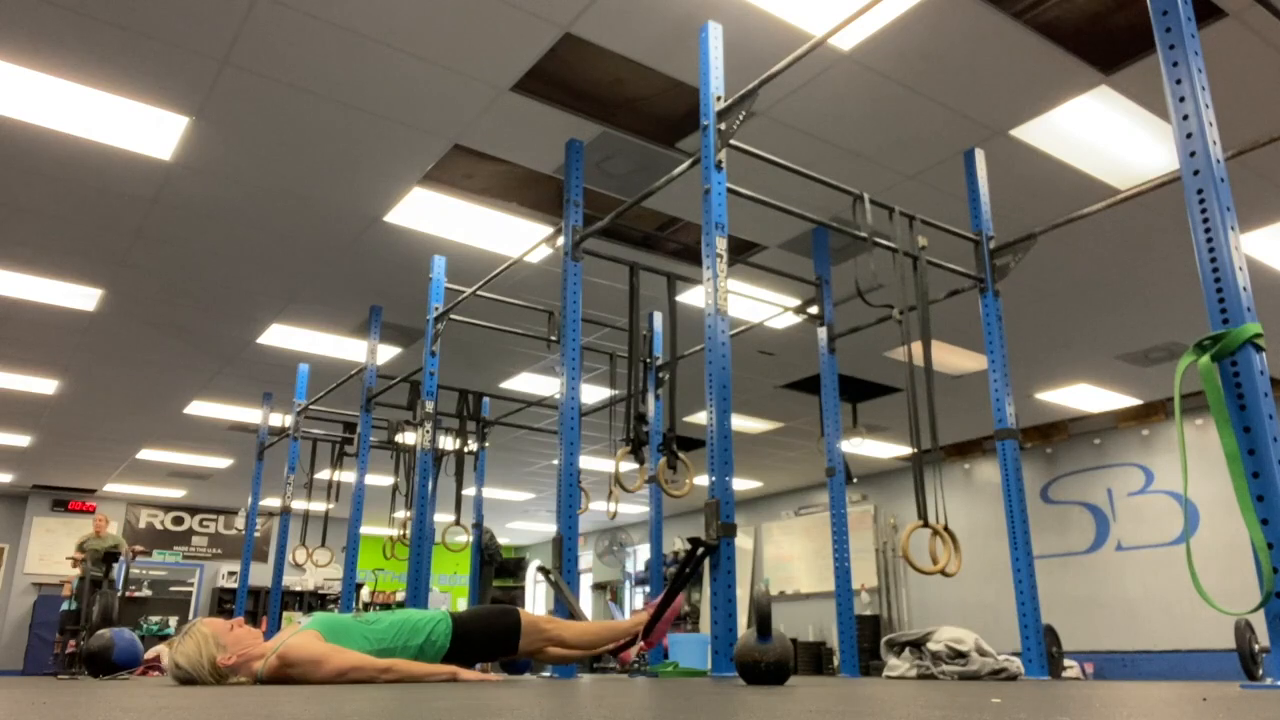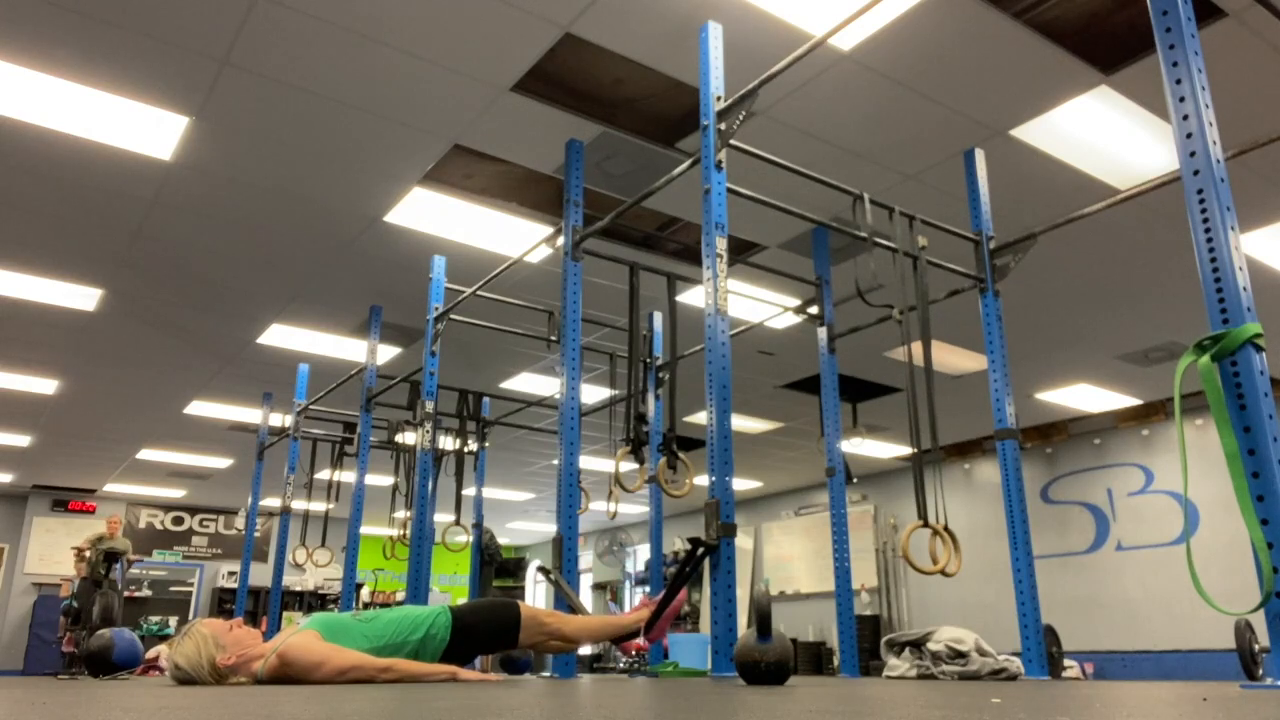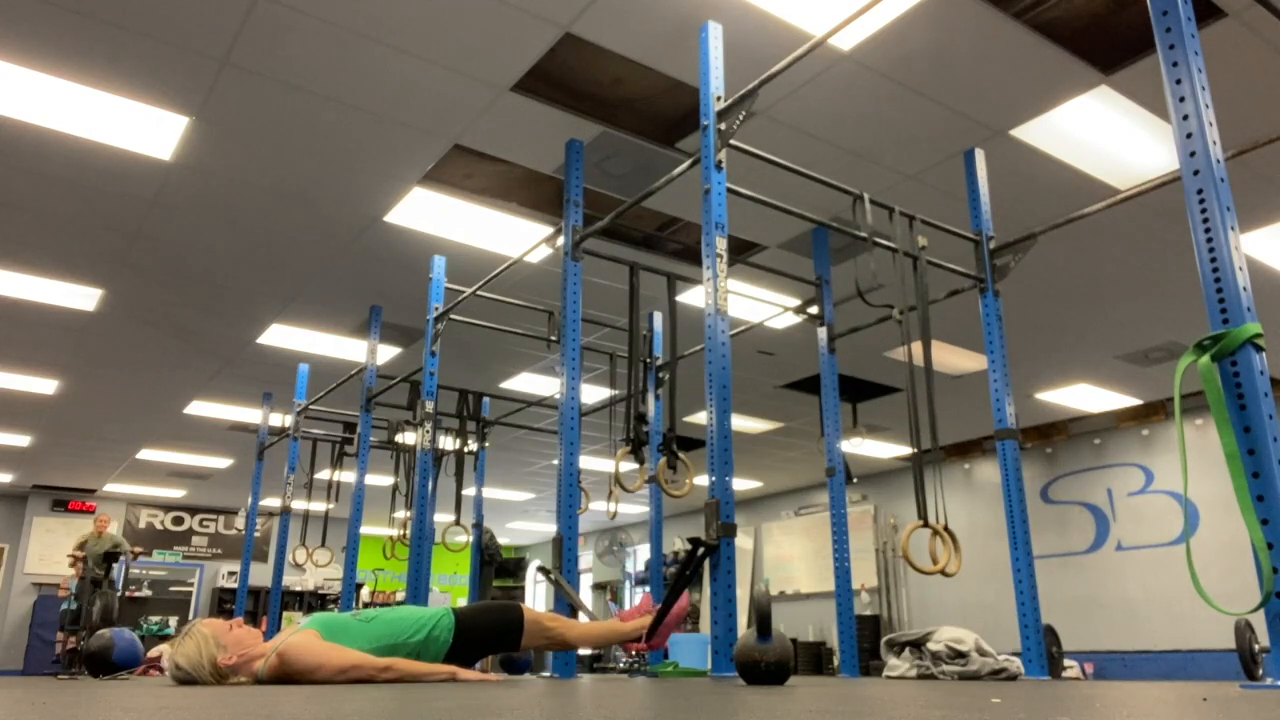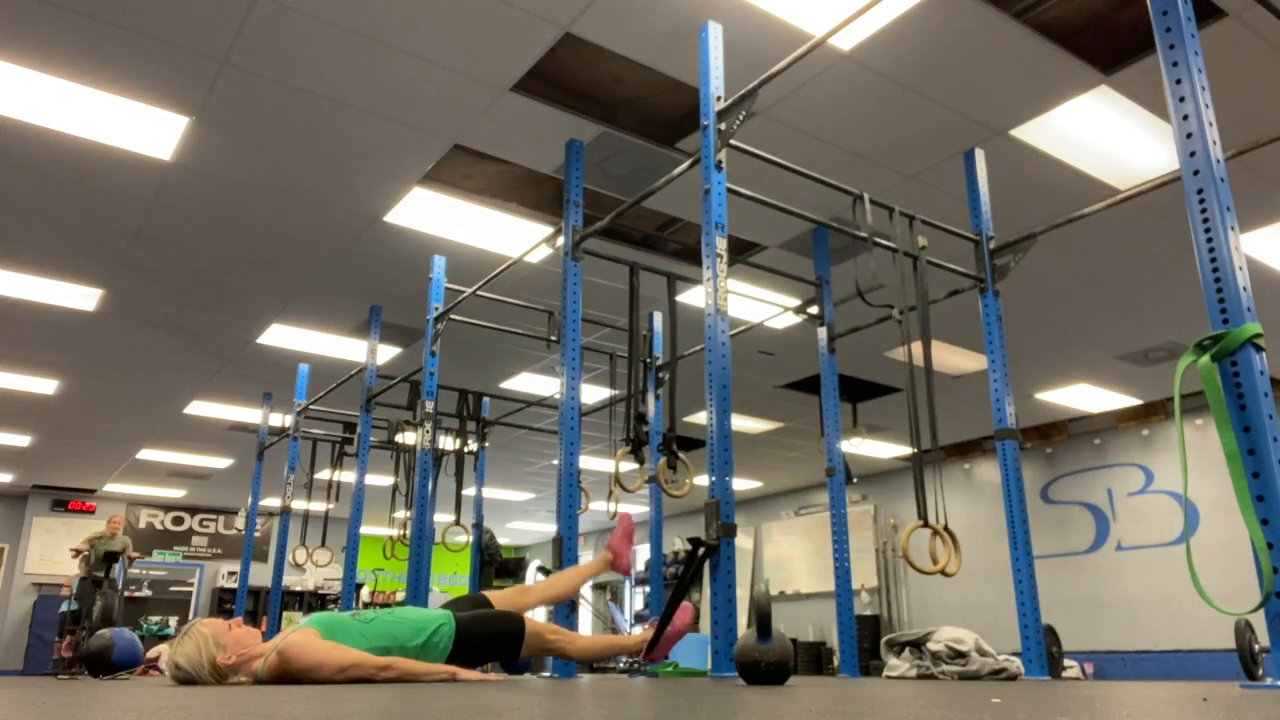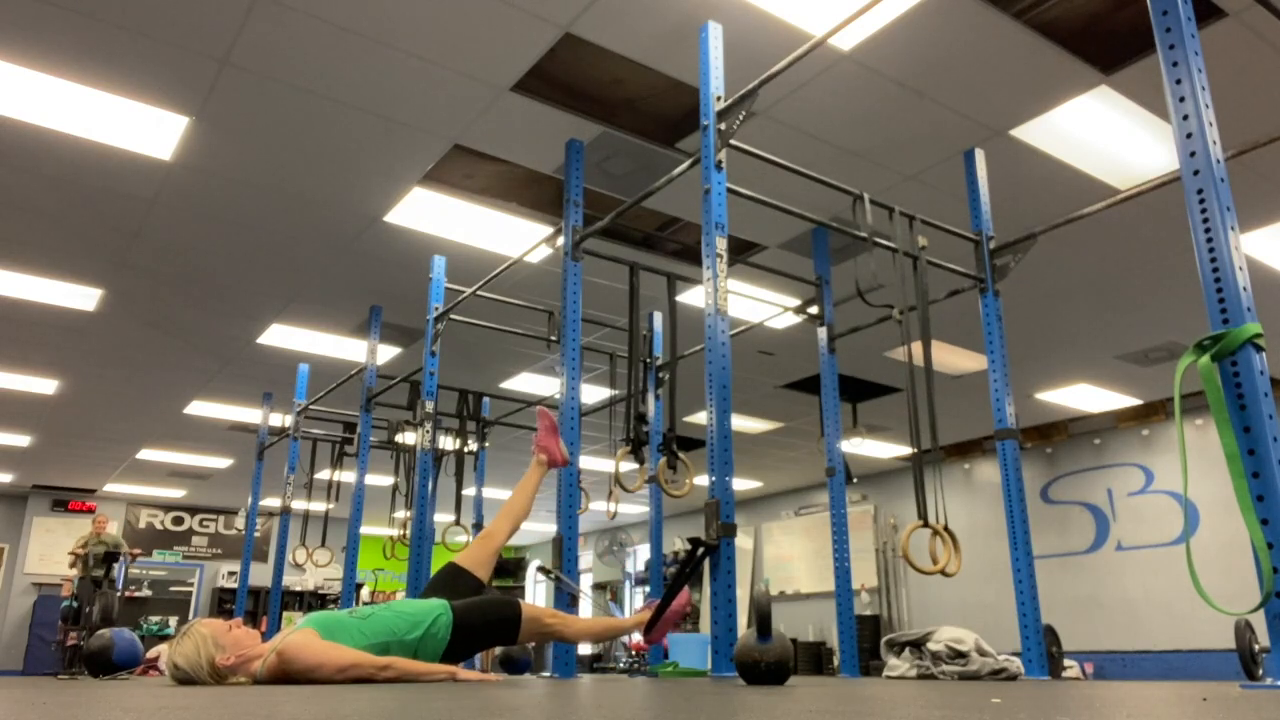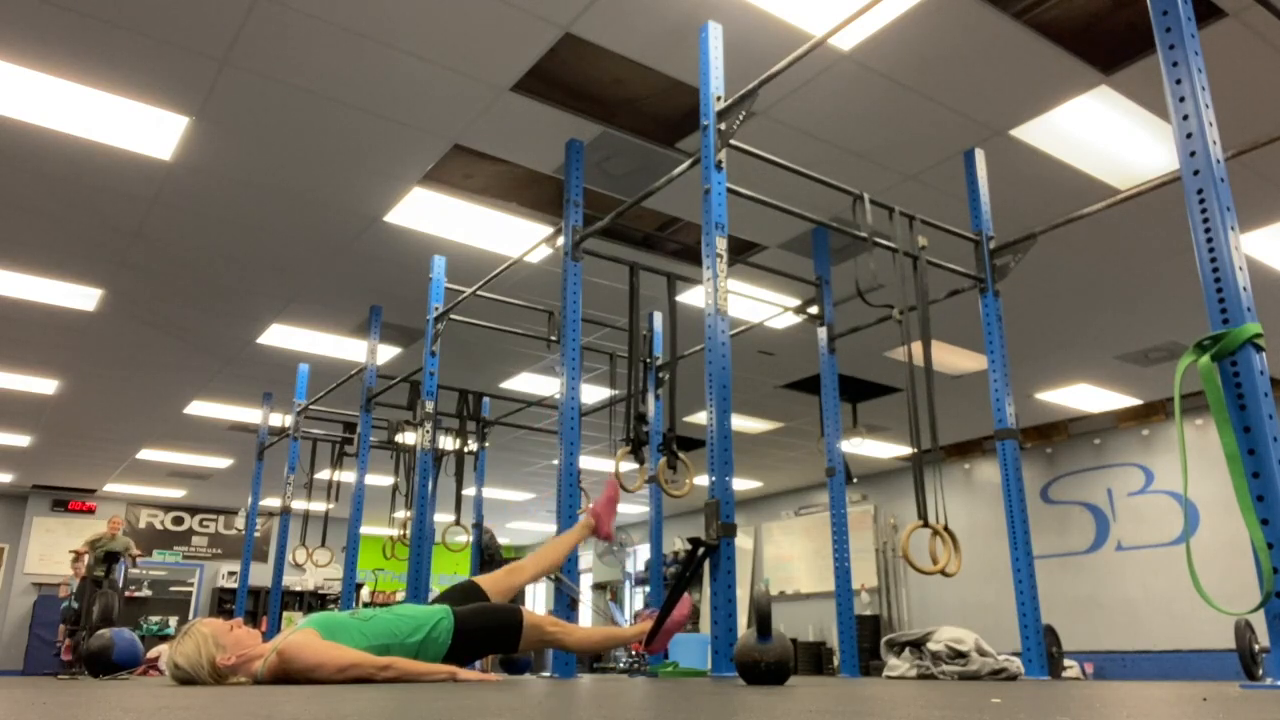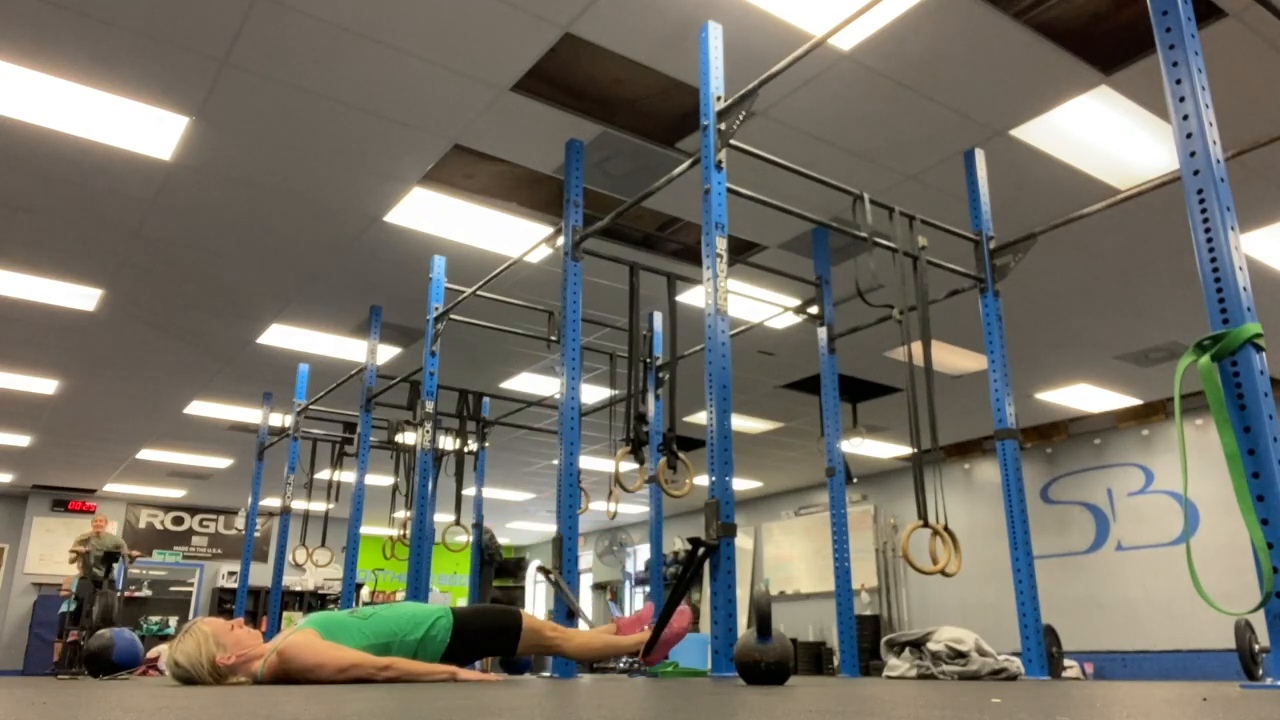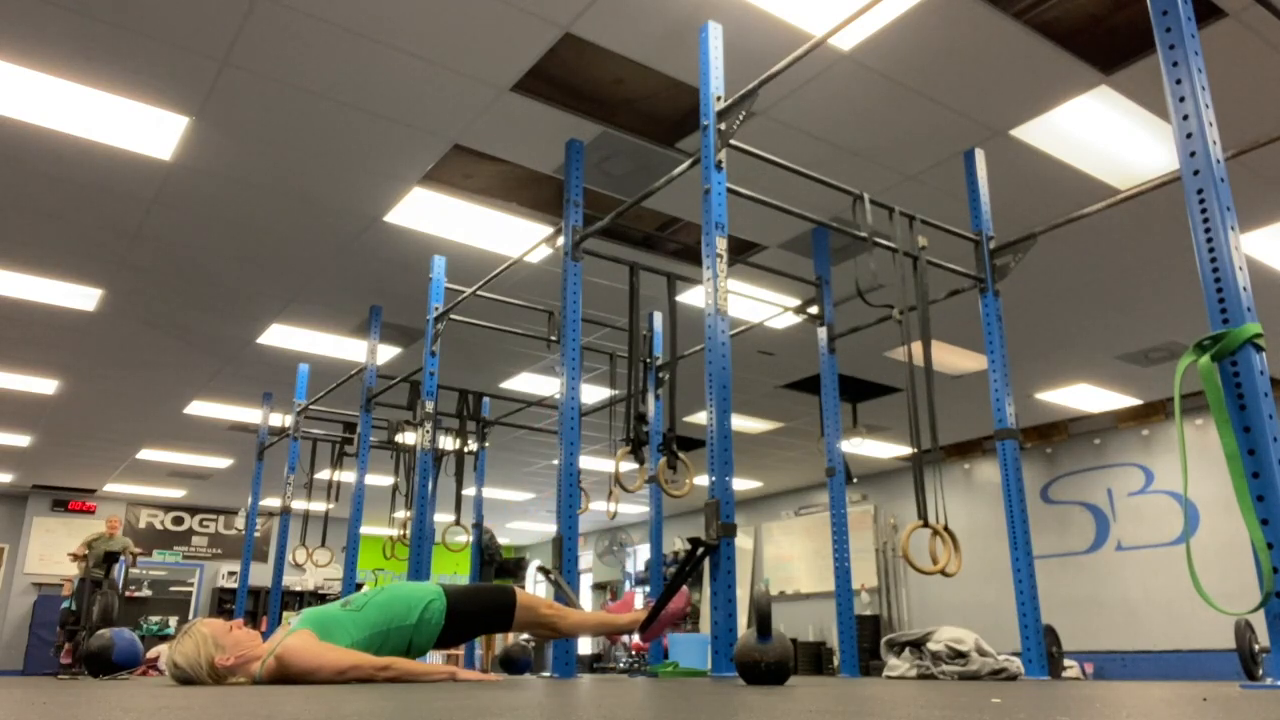
dt=0.5s
person 1, frame 1
left shoulder: (275, 653)
right shoulder: (289, 659)
right elbow: (382, 670)
right wrist: (456, 674)
left hip: (436, 630)
right hip: (444, 638)
left knee: (536, 647)
right knee: (546, 630)
left ankle: (625, 643)
right ankle: (643, 625)
person 1, frame 2
left shoulder: (274, 654)
right shoulder: (290, 659)
right elbow: (382, 668)
right wrist: (457, 673)
left hip: (437, 628)
right hip: (443, 633)
left knee: (538, 635)
right knee: (547, 622)
left ankle: (628, 627)
right ankle: (642, 620)
person 1, frame 3
left shoulder: (276, 651)
right shoulder: (289, 659)
right elbow: (380, 668)
right wrist: (457, 673)
left hip: (434, 624)
right hip: (443, 635)
left knee: (542, 628)
right knee: (548, 626)
left ankle: (627, 625)
right ankle: (644, 628)
person 1, frame 4
left shoulder: (278, 652)
right shoulder: (289, 656)
right elbow: (380, 667)
right wrist: (455, 673)
left hip: (435, 621)
right hip: (443, 639)
left knee: (522, 595)
right knee: (551, 635)
left ankle: (610, 557)
right ankle: (647, 641)
person 1, frame 5
left shoulder: (275, 651)
right shoulder: (289, 657)
right elbow: (382, 668)
right wrist: (458, 674)
left hip: (424, 613)
right hip: (441, 631)
left knee: (492, 538)
right knee: (549, 620)
left ankle: (543, 459)
right ankle: (644, 621)
person 1, frame 6
left shoulder: (277, 651)
right shoulder: (289, 655)
right elbow: (380, 667)
right wrist: (456, 672)
left hip: (427, 617)
right hip: (441, 633)
left knee: (517, 573)
right knee: (549, 628)
left ankle: (592, 522)
right ankle: (645, 632)
person 1, frame 7
left shoulder: (276, 653)
right shoulder: (290, 656)
right elbow: (381, 668)
right wrist: (458, 674)
left hip: (426, 619)
right hip: (439, 634)
left knee: (540, 630)
right knee: (548, 635)
left ankle: (620, 632)
right ankle: (647, 642)
person 1, frame 8
left shoulder: (274, 652)
right shoulder: (288, 659)
right elbow: (380, 668)
right wrist: (456, 675)
left hip: (427, 608)
right hip: (434, 612)
left knee: (534, 616)
right knee: (544, 612)
left ankle: (612, 620)
right ankle: (641, 621)
